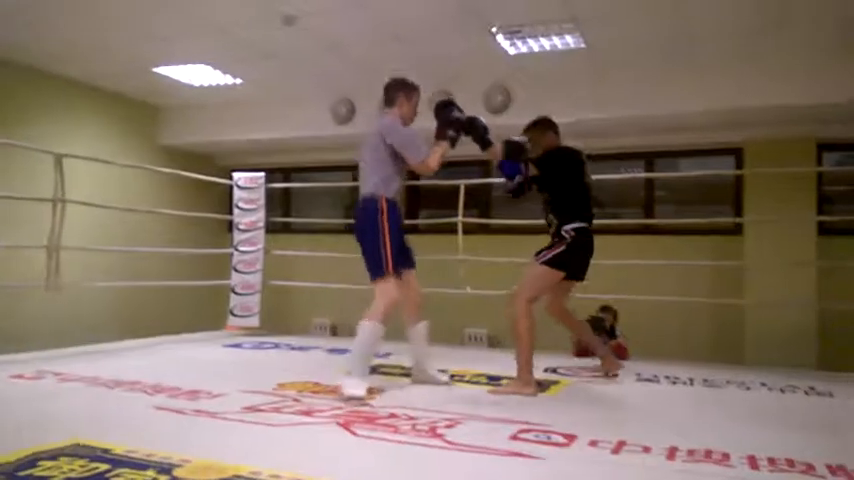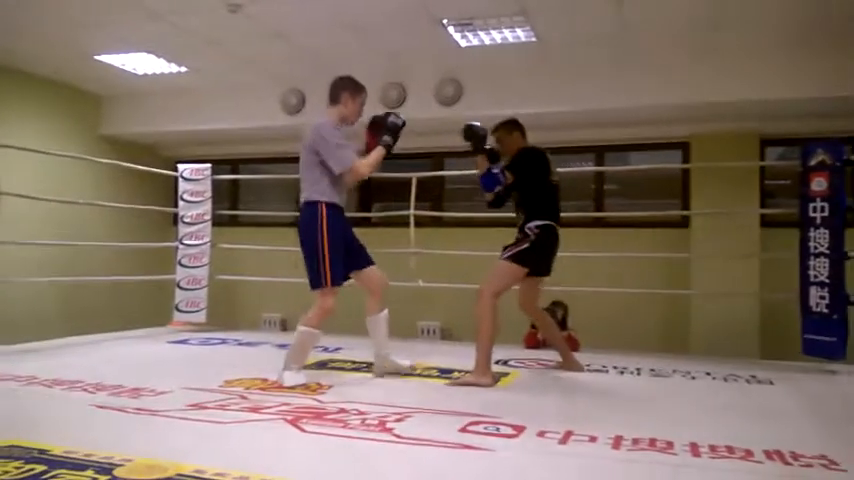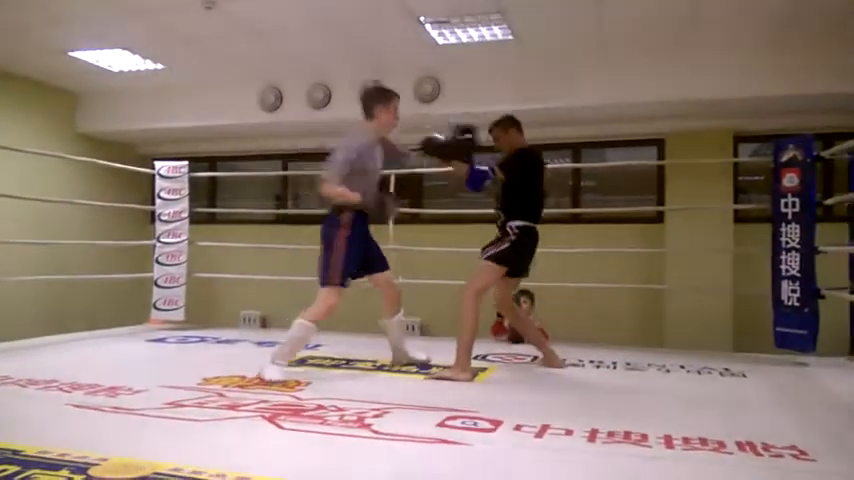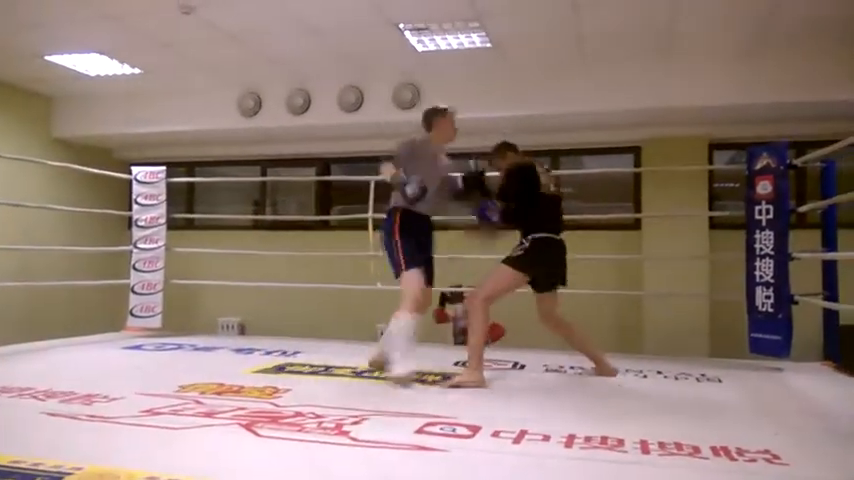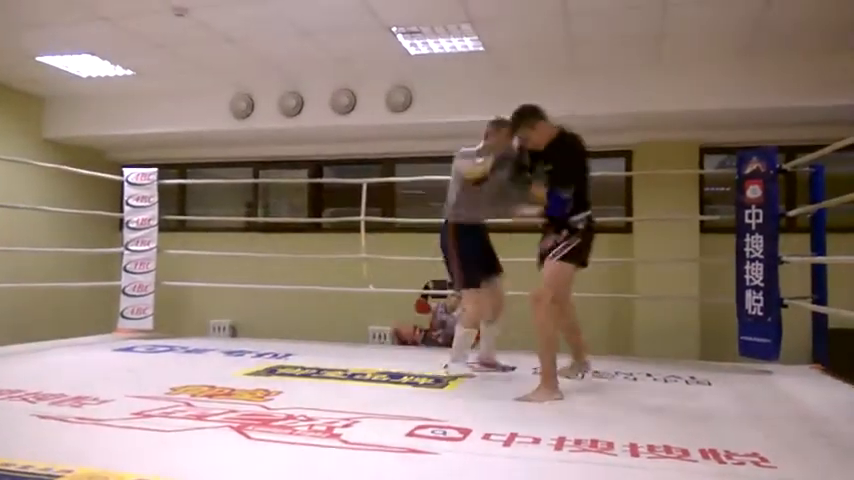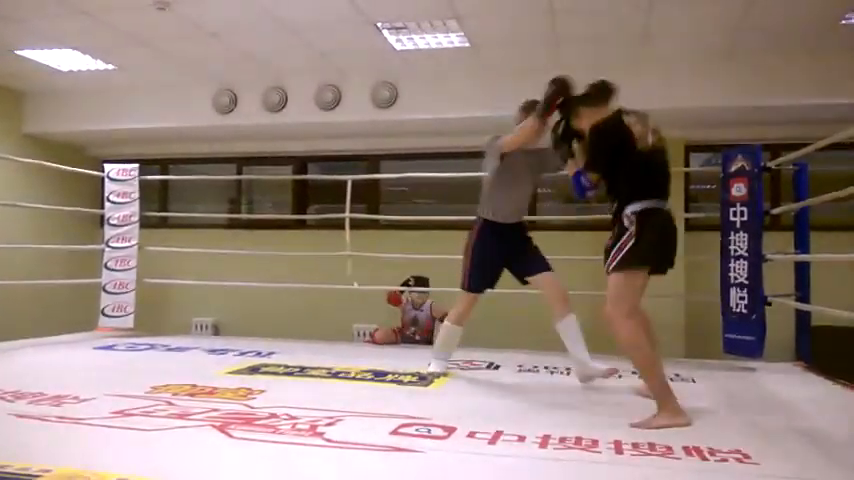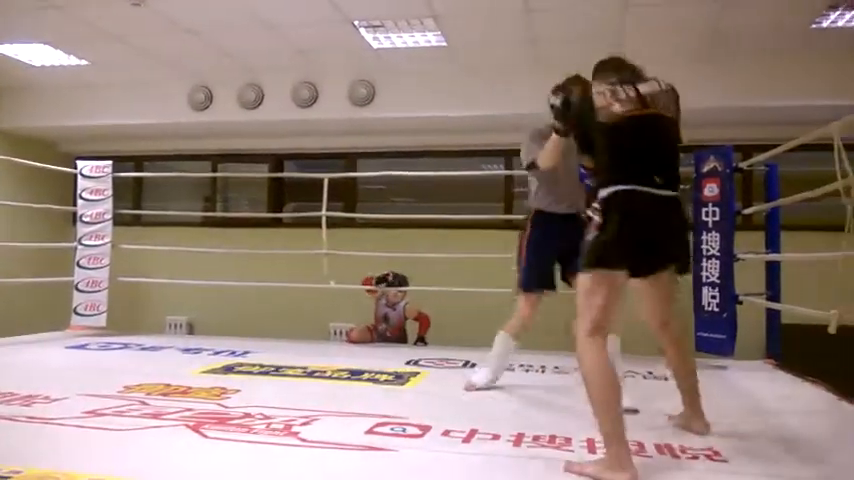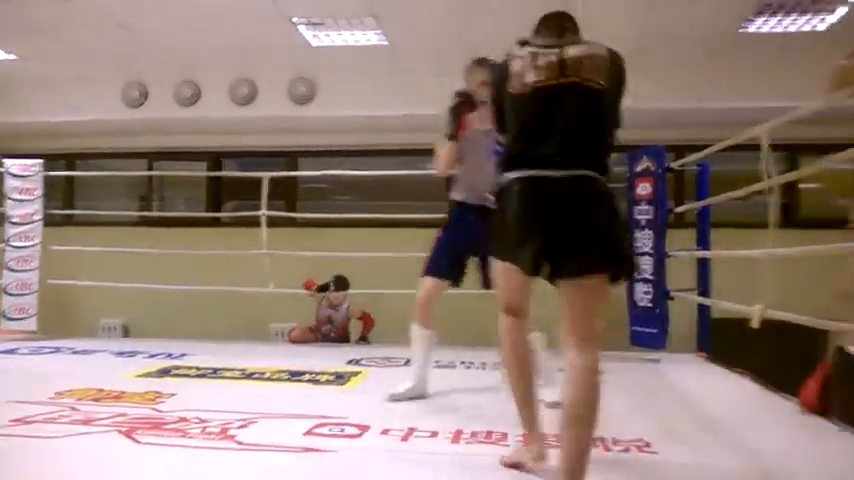
dt=0.5s
person 1, frame 1
left shoulder: (565, 155)
right shoulder: (550, 168)
left elbow: (515, 171)
right elbow: (515, 188)
left wrist: (484, 143)
right wrist: (510, 156)
left hip: (570, 239)
right hip: (572, 240)
left knee: (522, 298)
right knee: (555, 307)
left ankle: (525, 380)
right ankle: (608, 359)
person 1, frame 2
left shoulder: (531, 155)
right shoulder: (521, 169)
left elbow: (491, 183)
right elbow: (493, 200)
left wrist: (479, 151)
right wrist: (489, 164)
left hip: (536, 235)
right hip: (541, 237)
left knee: (487, 293)
right knee: (528, 304)
left ankle: (482, 371)
right ankle: (569, 359)
person 1, frame 3
left shoulder: (526, 156)
right shoulder: (527, 161)
left elbow: (479, 180)
left wrist: (451, 159)
left hip: (516, 235)
right hip: (522, 237)
left knee: (472, 291)
right knee: (502, 301)
left ankle: (461, 366)
right ankle: (550, 356)
person 1, frame 4
left shoulder: (517, 172)
right shoulder: (540, 178)
left elbow: (497, 211)
left hip: (535, 247)
right hip: (554, 249)
left knee: (478, 298)
right knee: (549, 315)
left ankle: (474, 371)
right ankle: (602, 364)
person 1, frame 5
left shoulder: (570, 149)
right shoulder: (545, 148)
left elbow: (560, 204)
left wrist: (528, 182)
left hip: (574, 228)
right hip: (556, 228)
left knee: (541, 299)
right knee: (558, 300)
left ankle: (549, 385)
right ankle: (579, 359)
person 1, frame 6
left shoulder: (605, 129)
right shoulder: (635, 120)
left elbow: (585, 186)
left wrist: (574, 155)
left hip: (637, 220)
right hip: (657, 220)
left knee: (619, 315)
right knee: (628, 306)
left ankle: (669, 408)
right ankle: (654, 378)
person 1, frame 7
left shoulder: (587, 98)
right shoulder: (666, 92)
left hip: (620, 209)
right hip: (666, 210)
left knee: (590, 332)
right knee: (664, 324)
right ankle: (694, 414)
person 1, frame 8
left shoulder: (511, 63)
right shoulder: (609, 60)
left hip: (523, 194)
right hip: (587, 196)
left knee: (511, 312)
right knee: (581, 346)
left ankle: (533, 440)
person 2, frame 1
left shoulder: (387, 131)
right shoulder: (391, 126)
left elbow: (418, 165)
right elbow: (428, 165)
left wrist: (441, 135)
right wrist: (450, 135)
left hip: (383, 216)
right hip: (377, 215)
left knee: (413, 291)
right knee: (389, 295)
left ankle: (421, 367)
right ankle: (354, 377)
person 2, frame 2
left shoulder: (332, 133)
right shoulder: (324, 130)
left elbow: (348, 178)
right elbow: (360, 171)
left wrist: (376, 141)
right wrist: (387, 140)
left hip: (335, 218)
right hip: (321, 217)
left knee: (376, 282)
right knee: (326, 302)
left ankle: (383, 359)
right ankle: (291, 368)
person 2, frame 3
left shoulder: (380, 143)
right shoulder: (357, 144)
left elbow: (407, 159)
right elbow: (328, 188)
right wrist: (368, 200)
left hip: (358, 226)
right hip: (343, 226)
left knee: (391, 289)
right knee: (327, 302)
left ankle: (400, 351)
right ankle: (277, 360)
person 2, frame 4
left shoulder: (443, 162)
right shoulder: (413, 146)
left elbow: (450, 191)
right elbow: (386, 168)
right wrist: (400, 181)
left hip: (421, 227)
right hip: (401, 223)
left knee: (423, 298)
right knee: (414, 289)
left ankle: (383, 355)
right ankle: (400, 360)
person 2, frame 5
left shoulder: (502, 169)
right shoulder: (466, 156)
right elbow: (471, 173)
right wrist: (499, 158)
left hip: (477, 233)
right hip: (457, 234)
left knee: (496, 297)
right knee: (475, 305)
left ankle: (486, 356)
right ankle: (456, 361)
person 2, frame 6
left shoulder: (539, 157)
right shoulder: (496, 144)
right elbow: (512, 142)
right wrist: (546, 108)
left hip: (517, 233)
right hip: (488, 232)
left knee: (557, 293)
right knee: (466, 303)
left ankle: (584, 365)
right ankle: (439, 359)
person 2, frame 7
right shoulder: (537, 137)
right elbow: (544, 163)
right wrist: (564, 126)
left hip: (576, 225)
right hip: (543, 223)
right knee: (526, 309)
right ankle: (491, 370)
person 2, frame 8
right shoulder: (461, 126)
right elbow: (442, 169)
right wrist: (455, 128)
left hip: (495, 218)
right hip: (461, 216)
right knee: (424, 297)
right ankle: (418, 379)
